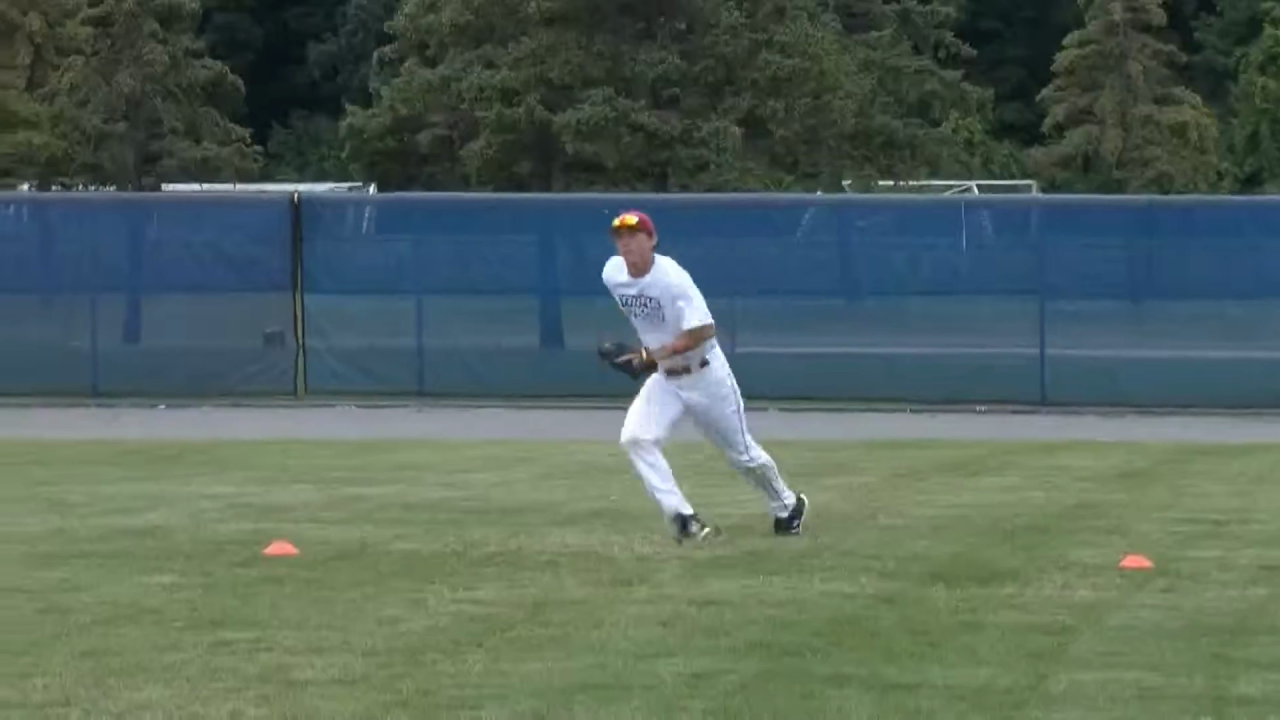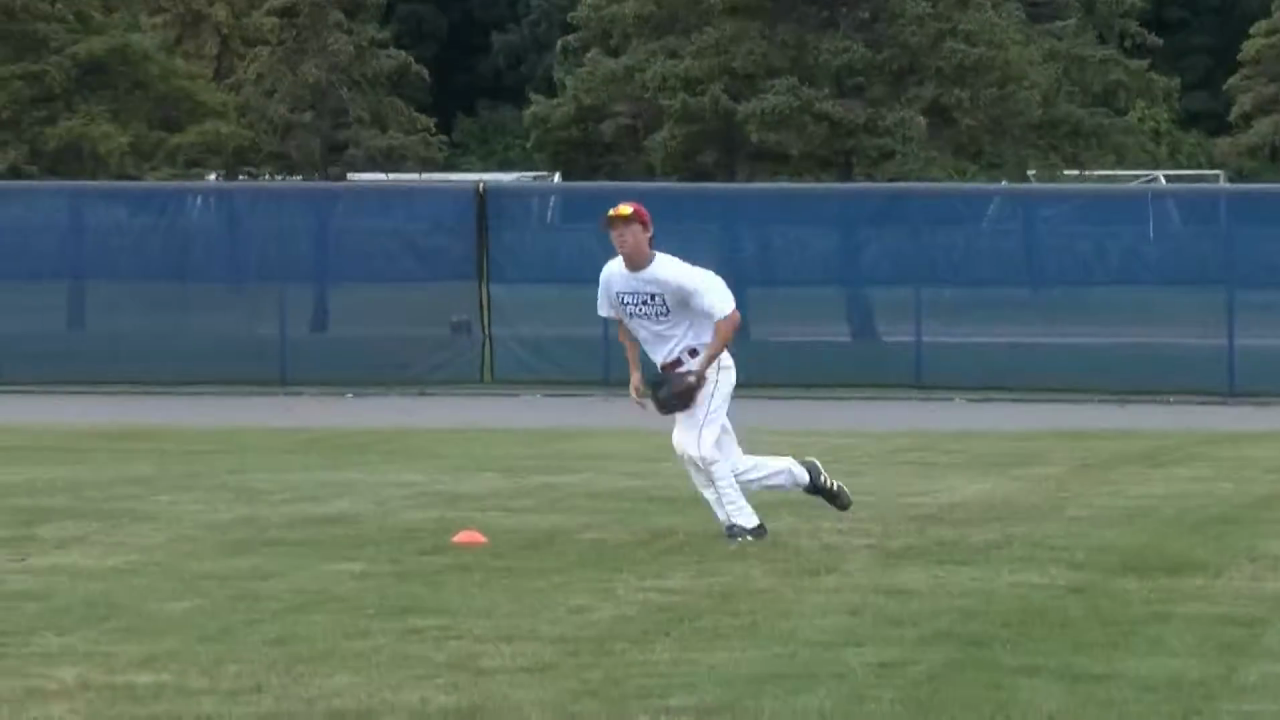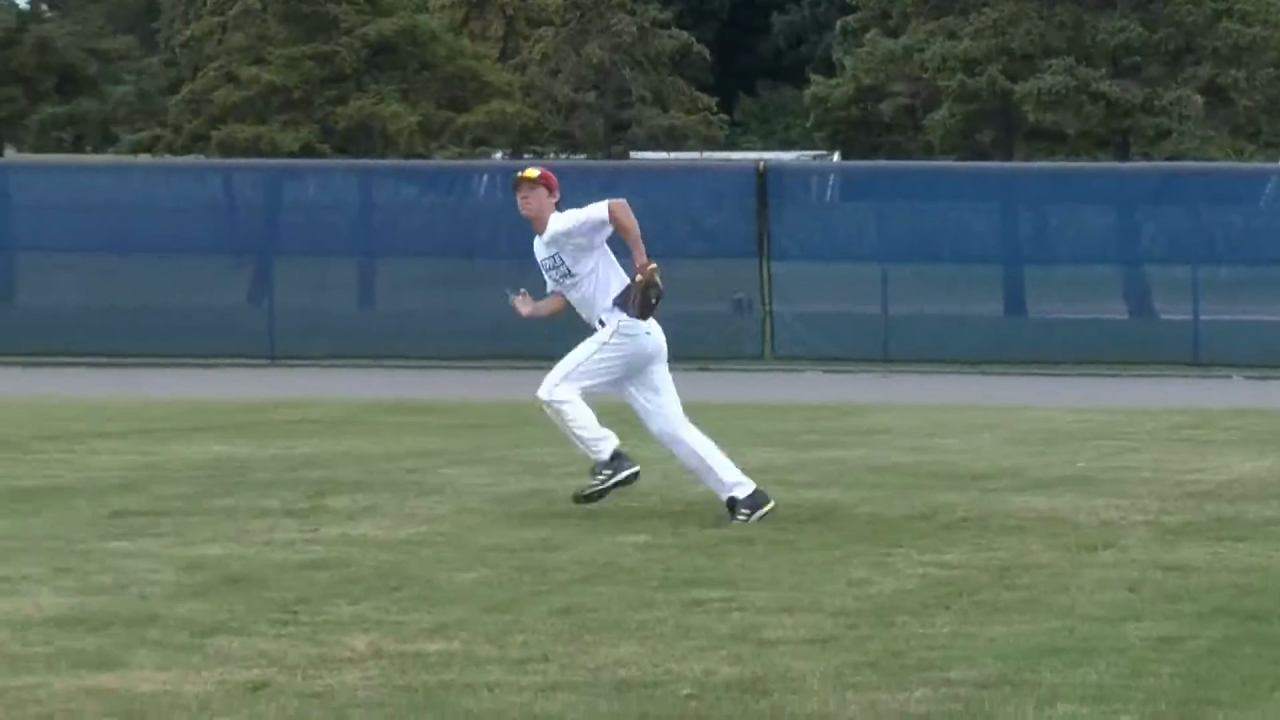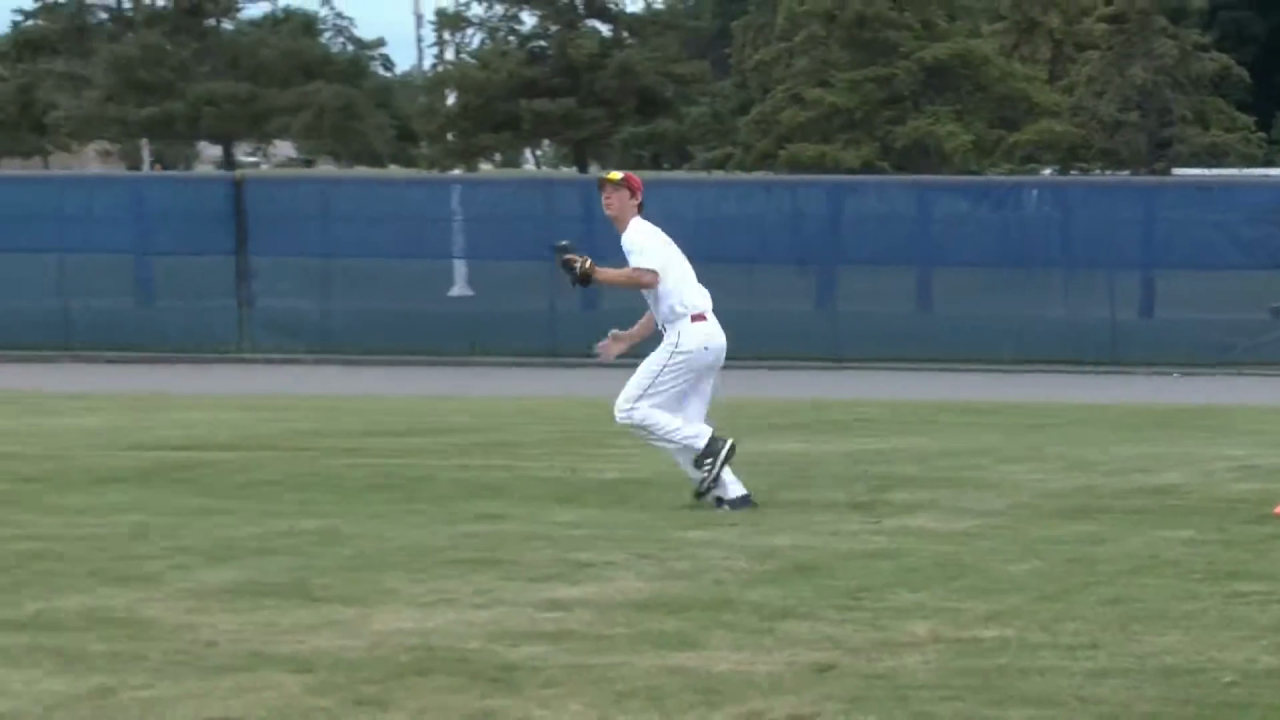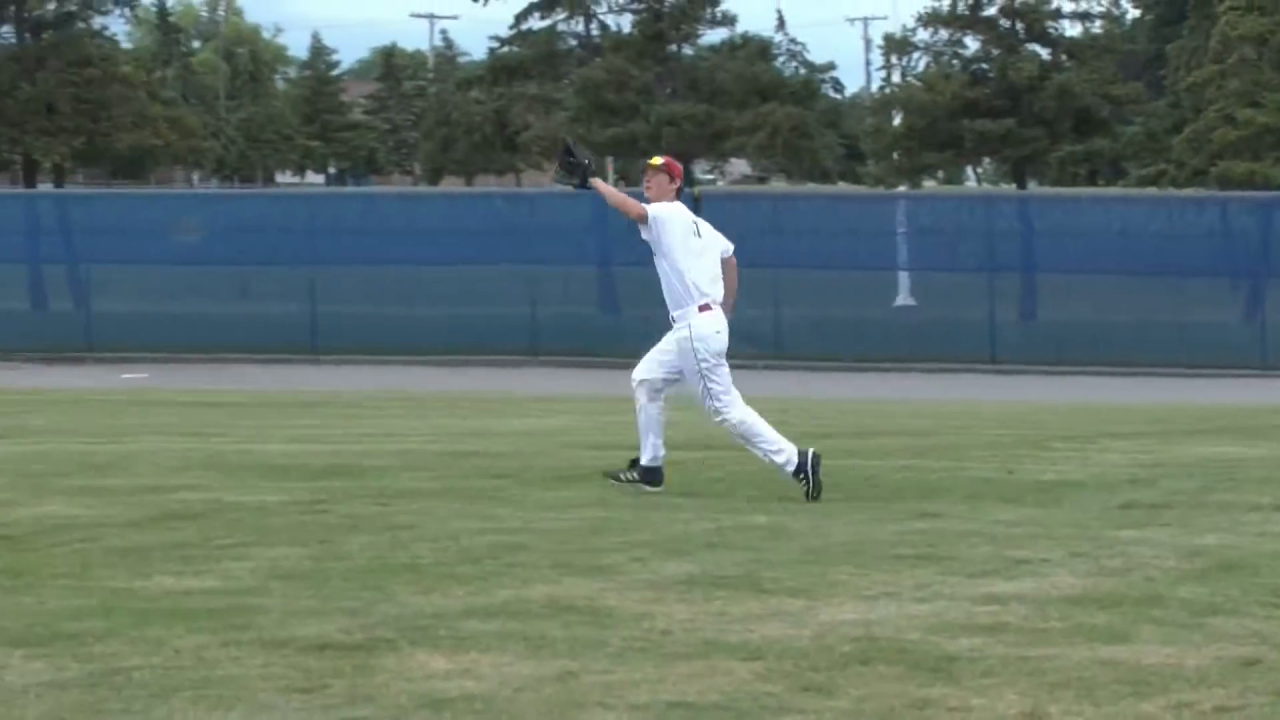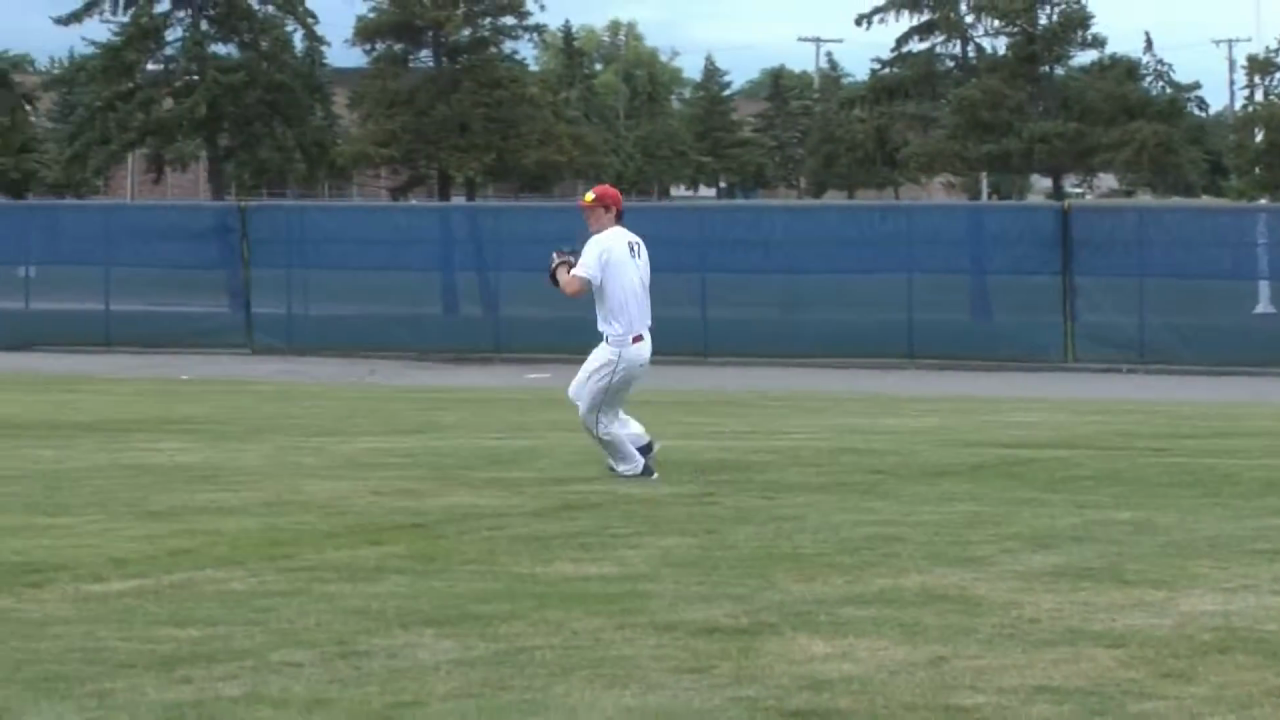
dt=0.4s
person 1, frame 1
left shoulder: (671, 279)
right shoulder: (611, 272)
left elbow: (702, 332)
left wrist: (652, 354)
left hip: (703, 371)
right hip: (664, 376)
left knee: (740, 453)
right knee: (634, 438)
left ankle: (786, 507)
right ankle: (684, 517)
person 1, frame 2
left shoulder: (674, 273)
right shoulder: (611, 275)
left elbow: (729, 317)
right elbow: (621, 320)
left wrist: (702, 367)
right wrist: (634, 371)
left hip: (710, 368)
right hip: (677, 376)
left knee: (693, 448)
right knee: (730, 465)
left ankle: (745, 524)
right ankle: (804, 474)
person 1, frame 3
left shoulder: (567, 225)
right shoulder: (540, 245)
left elbow: (618, 206)
right elbow: (562, 297)
left wrist: (643, 265)
right wrist: (534, 310)
left hip: (628, 330)
right hip: (619, 331)
left knee: (554, 391)
right knee: (670, 426)
left ankle: (612, 460)
right ankle: (745, 495)
person 1, frame 4
left shoulder: (638, 234)
right shoulder: (647, 235)
left elbow: (646, 277)
left wrist: (592, 272)
right wrist: (630, 338)
left hip: (691, 336)
right hip: (704, 334)
left knee: (630, 410)
right knee: (683, 423)
left ankle: (708, 445)
right ankle: (731, 494)
person 1, frame 5
left shoulder: (670, 215)
right shoulder: (693, 222)
left elbow: (633, 209)
right elbow: (730, 260)
left wrist: (593, 180)
right wrist: (721, 308)
left hip: (698, 328)
right hip: (690, 327)
left knee: (726, 409)
right knee: (646, 379)
left ankle: (798, 462)
right ankle: (650, 467)
person 1, frame 6
left shoulder: (599, 244)
right shoulder: (635, 242)
left elbow: (573, 288)
left wrist: (560, 270)
left hip: (620, 350)
right hip: (635, 343)
left knee: (591, 414)
right knee: (581, 394)
left ankle: (634, 467)
right ankle: (637, 443)
